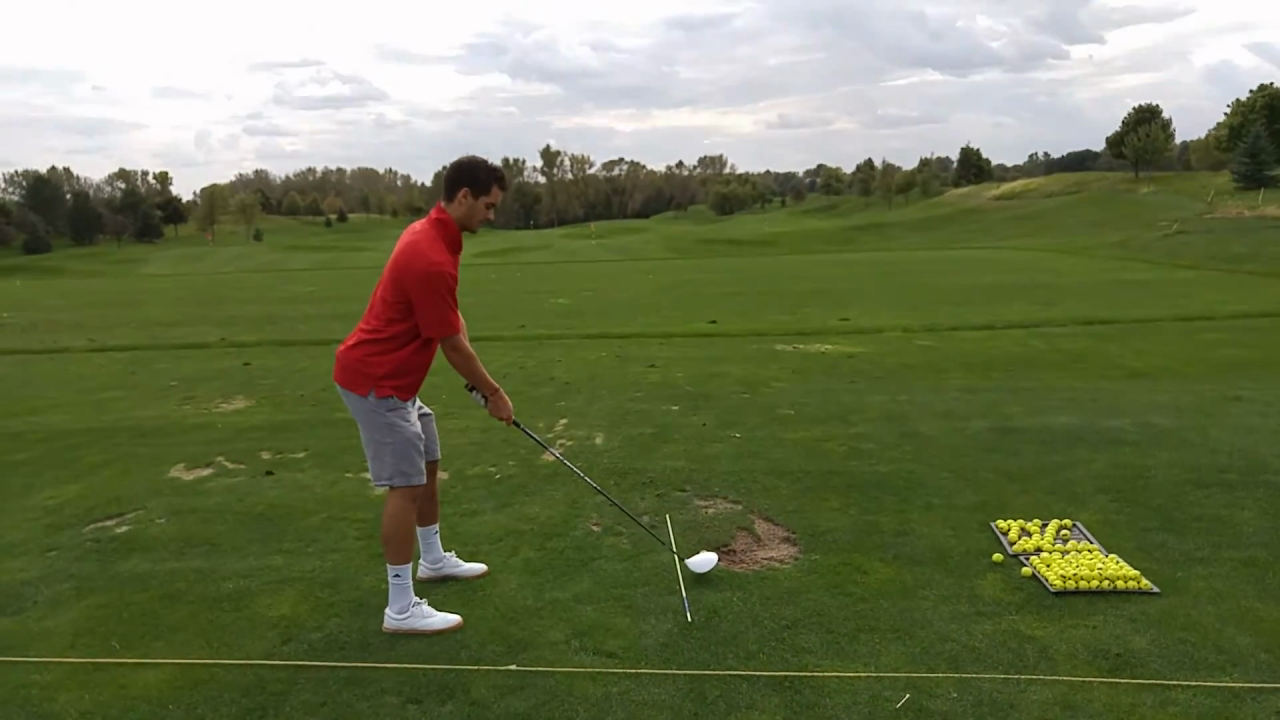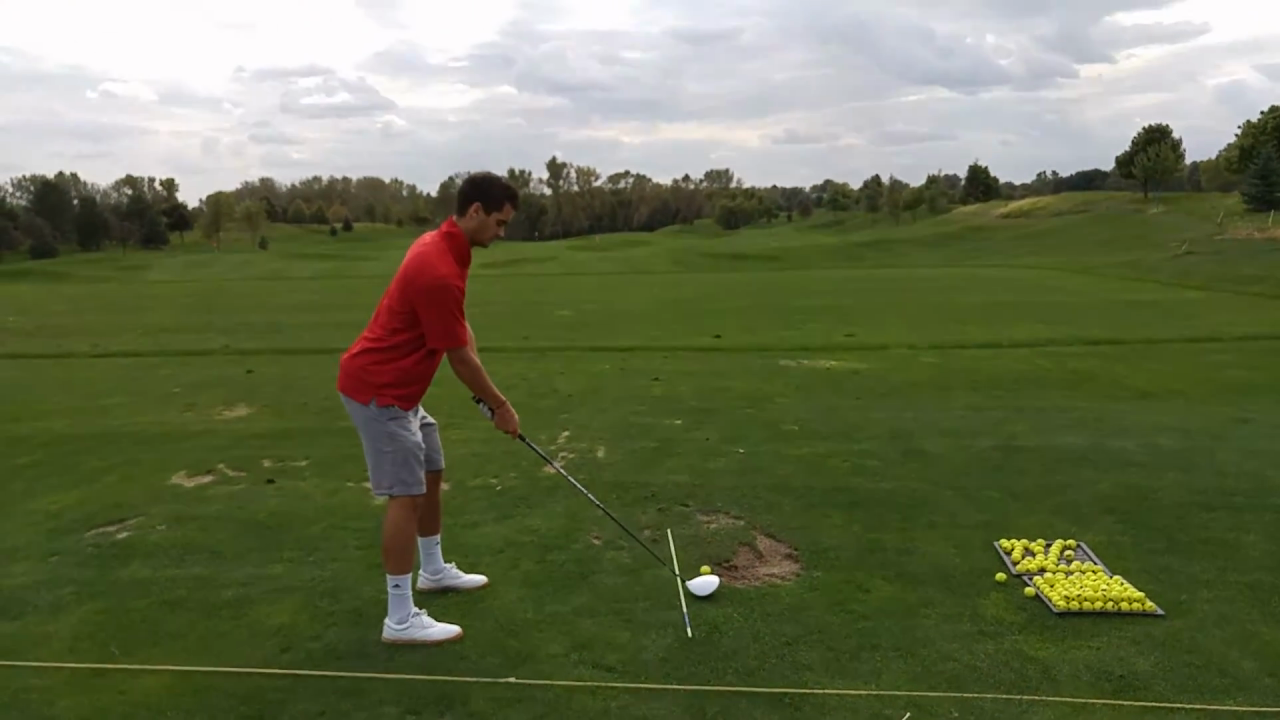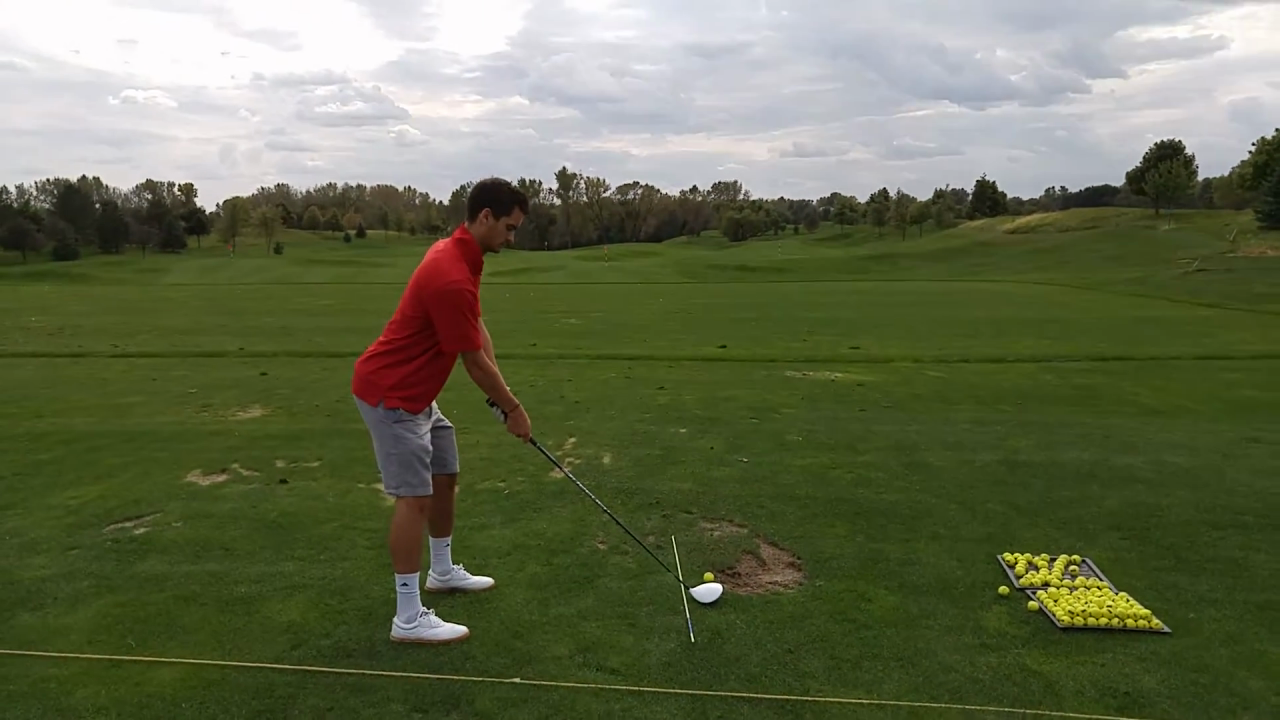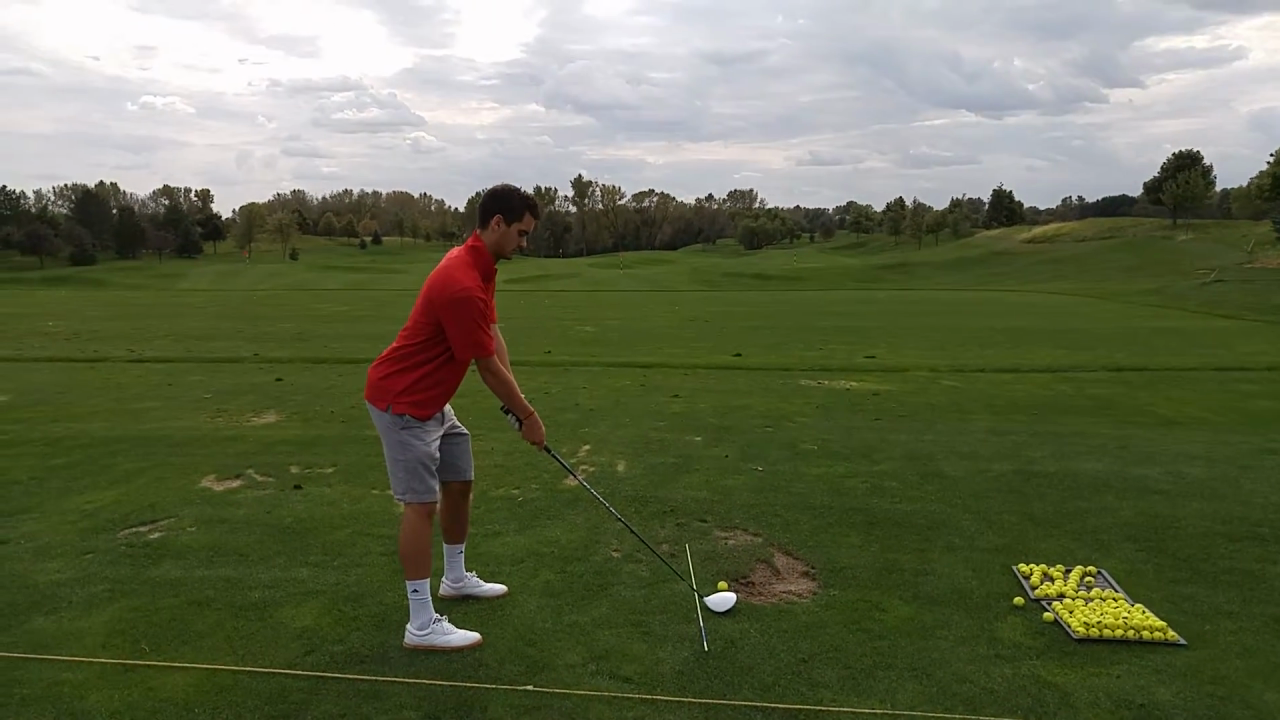
dt=0.4s
person 1, frame 1
left shoulder: (431, 232)
right shoulder: (431, 259)
left elbow: (452, 320)
right elbow: (452, 345)
left wrist: (479, 380)
right wrist: (493, 393)
left hip: (391, 376)
right hip: (375, 381)
left knee: (427, 467)
right knee: (405, 486)
left ankle: (434, 559)
right ankle: (401, 608)
person 1, frame 2
left shoulder: (442, 244)
right shoulder: (439, 271)
left elbow: (461, 329)
right elbow: (459, 357)
left wrist: (487, 392)
right wrist: (500, 406)
left hip: (395, 384)
right hip: (377, 390)
left knee: (430, 476)
right knee: (406, 495)
left ankle: (434, 570)
right ankle: (400, 619)
person 1, frame 3
left shoulder: (459, 252)
right shoulder: (451, 277)
left elbow: (477, 329)
right elbow: (474, 361)
left wrist: (502, 390)
right wrist: (513, 409)
left hip: (413, 391)
right hip: (390, 394)
left knee: (443, 477)
right knee: (413, 497)
left ankle: (443, 571)
right ankle: (409, 618)
person 1, frame 4
left shoulder: (478, 265)
right shoulder: (462, 285)
left elbow: (493, 336)
right elbow: (488, 366)
left wrist: (516, 398)
right wrist: (527, 415)
left hip: (430, 398)
right hip: (402, 401)
left knee: (459, 484)
right knee: (421, 503)
left ankle: (456, 578)
right ankle: (421, 624)
